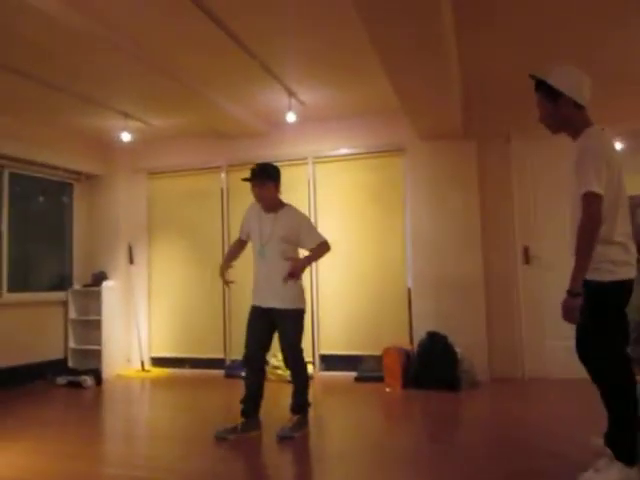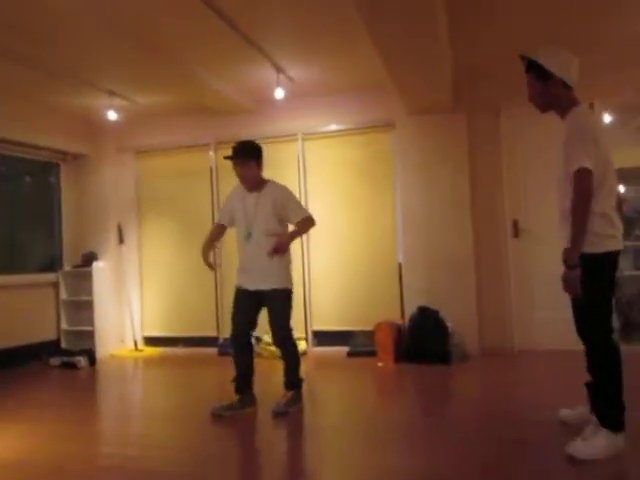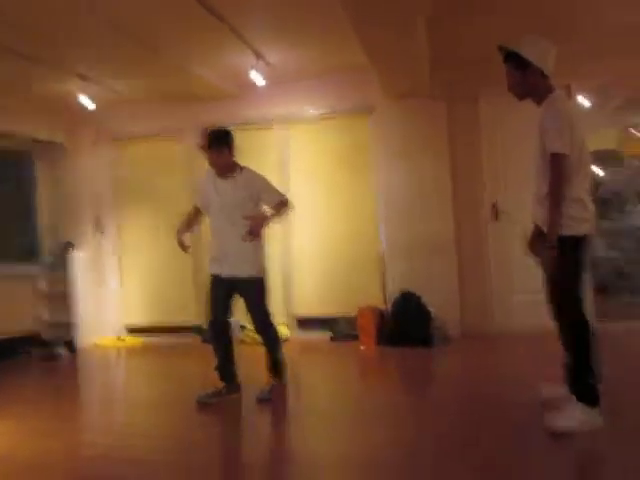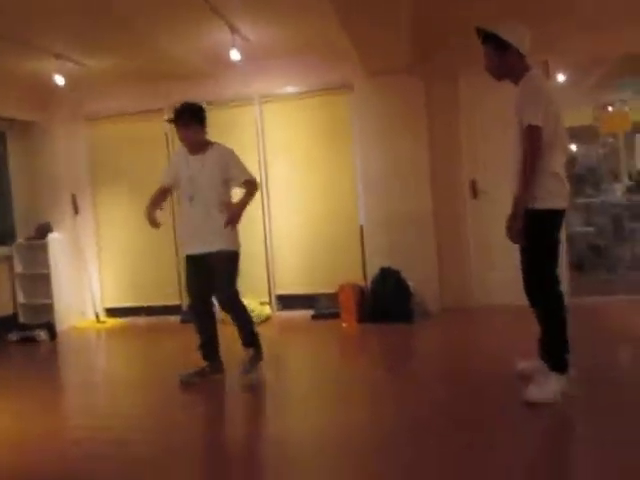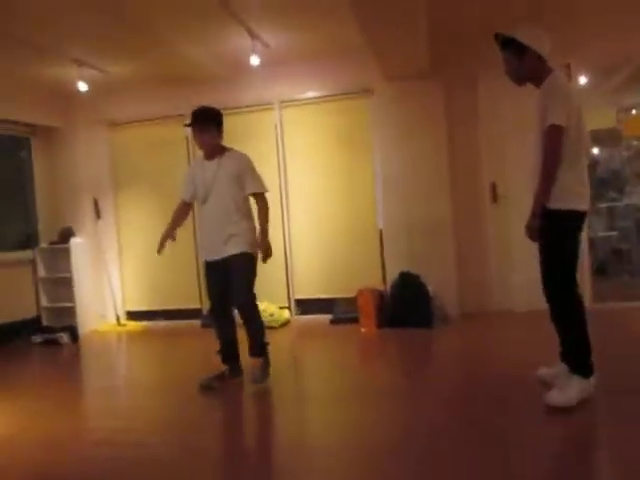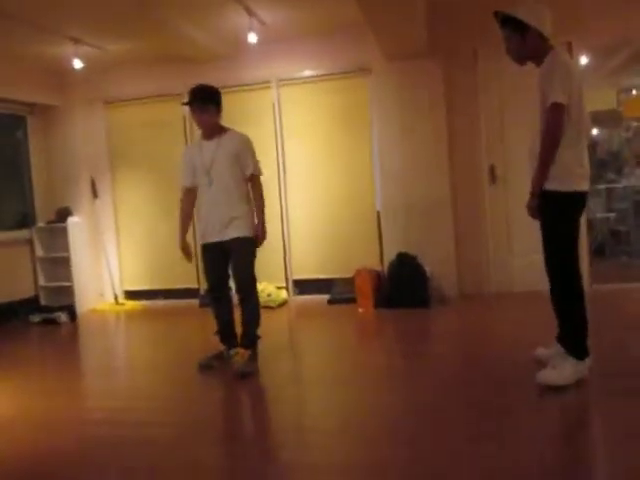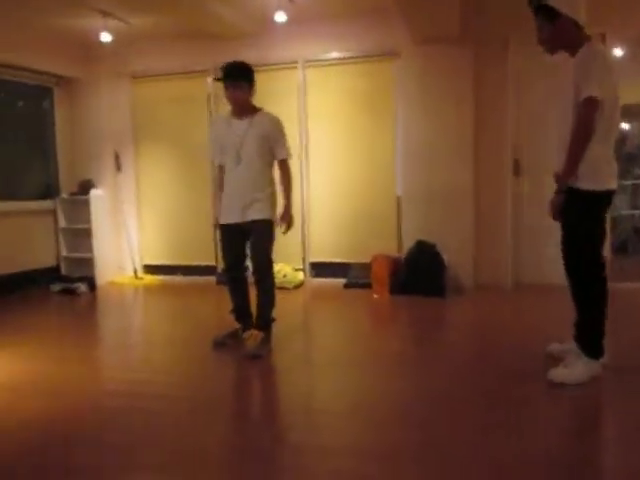
dt=0.2s
person 1, frame 1
left shoulder: (591, 146)
right shoulder: (592, 142)
left elbow: (592, 219)
left wrist: (573, 288)
left hip: (606, 273)
right hip: (602, 272)
right knee: (595, 354)
person 1, frame 2
left shoulder: (578, 123)
right shoulder: (578, 121)
left elbow: (583, 194)
left wrist: (573, 260)
right wrist: (572, 251)
left hip: (595, 247)
right hip: (591, 246)
left knee: (596, 334)
right knee: (590, 331)
left ankle: (611, 427)
right ankle: (599, 407)
person 1, frame 3
left shoulder: (554, 109)
right shoulder: (552, 108)
left elbow: (559, 179)
left wrist: (551, 239)
right wrist: (540, 229)
left hip: (566, 229)
right hip: (561, 228)
left knee: (568, 311)
right knee: (564, 309)
left ankle: (587, 404)
right ankle: (576, 386)
person 1, frame 4
left shoulder: (532, 87)
right shoulder: (530, 87)
left elbow: (532, 154)
left wrist: (520, 212)
right wrist: (518, 208)
left hip: (542, 204)
right hip: (539, 203)
left knee: (541, 284)
right knee: (538, 282)
left ankle: (558, 370)
right ankle: (550, 358)
person 1, frame 5
left shoulder: (555, 88)
right shoulder: (550, 90)
left elbow: (553, 154)
left wrist: (536, 210)
right wrist: (541, 208)
left hip: (562, 205)
right hip: (561, 204)
left knee: (560, 286)
right knee: (558, 285)
left ankle: (582, 373)
right ankle: (572, 363)
person 1, frame 6
left shoulder: (556, 66)
right shoulder: (551, 68)
left elbow: (553, 131)
left wrist: (536, 188)
right wrist: (541, 187)
left hip: (562, 186)
right hip: (561, 185)
left knee: (562, 270)
right knee: (559, 268)
left ankle: (576, 355)
right ankle: (568, 344)
person 1, frame 7
left shoulder: (593, 57)
right shoulder: (583, 61)
left elbow: (585, 126)
left wrist: (562, 185)
right wrist: (564, 181)
left hip: (589, 184)
right hip: (583, 183)
left knee: (586, 267)
right knee: (577, 265)
left ankle: (590, 354)
right ankle: (583, 342)
person 2, frame 1
left shoulder: (294, 217)
right shoulder: (253, 212)
left elbow: (323, 246)
right elbow: (242, 240)
left wrist: (303, 262)
right wrist: (226, 262)
left hip: (289, 301)
right hip: (261, 301)
left knee: (293, 359)
right knee: (252, 359)
left ankle: (299, 415)
right ankle: (250, 419)
person 2, frame 2
left shoulder: (278, 193)
right shoulder: (235, 195)
left elbow: (308, 220)
right elbow: (222, 224)
left wrist: (289, 237)
right wrist: (207, 246)
left hip: (276, 280)
right hip: (246, 281)
left knee: (282, 336)
right knee: (239, 337)
left ankle: (293, 391)
right ankle: (244, 395)
person 2, frame 3
left shoulder: (251, 179)
right shoulder: (207, 181)
left elbow: (282, 202)
right elbow: (198, 209)
left wrist: (263, 219)
right wrist: (182, 229)
left hip: (249, 266)
right hip: (220, 267)
left knee: (261, 322)
right knee: (217, 325)
left ankle: (277, 375)
right ankle: (229, 382)
person 2, frame 4
left shoulder: (223, 155)
right shoulder: (179, 159)
left elbow: (251, 184)
right elbow: (166, 187)
left wrist: (239, 206)
right wrist: (151, 206)
left hip: (222, 243)
right hip: (193, 245)
left knee: (227, 298)
right knee: (198, 304)
left ankle: (252, 346)
right ankle: (212, 361)
person 2, frame 5
left shoulder: (239, 161)
right shoulder: (195, 168)
left elbow: (260, 198)
right elbow: (186, 204)
left wrist: (263, 233)
right wrist: (170, 229)
left hip: (240, 246)
right hip: (211, 250)
left knee: (243, 301)
right knee: (218, 309)
left ankle: (259, 355)
right ankle: (232, 365)
person 2, frame 6
left shoulder: (239, 141)
right shoulder: (192, 151)
left elbow: (255, 183)
right elbow: (189, 193)
left wrist: (261, 222)
right wrist: (183, 233)
left hip: (240, 229)
right hip: (209, 233)
left knee: (245, 286)
right knee: (216, 290)
left ankle: (247, 349)
right ankle: (229, 345)
person 2, frame 7
left shoulder: (270, 123)
right shoulder: (219, 126)
left elbow: (283, 166)
right elbow: (221, 170)
left wrist: (288, 206)
right wrist: (218, 209)
left hip: (260, 210)
right hip: (229, 213)
left knee: (262, 270)
right knee: (233, 270)
left ankle: (261, 330)
right ankle: (243, 325)
